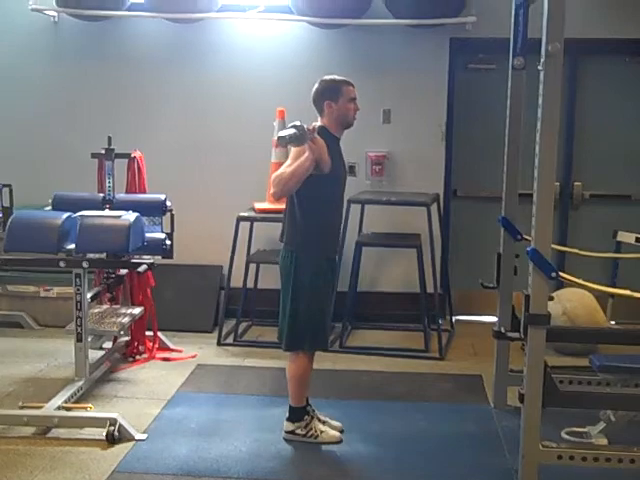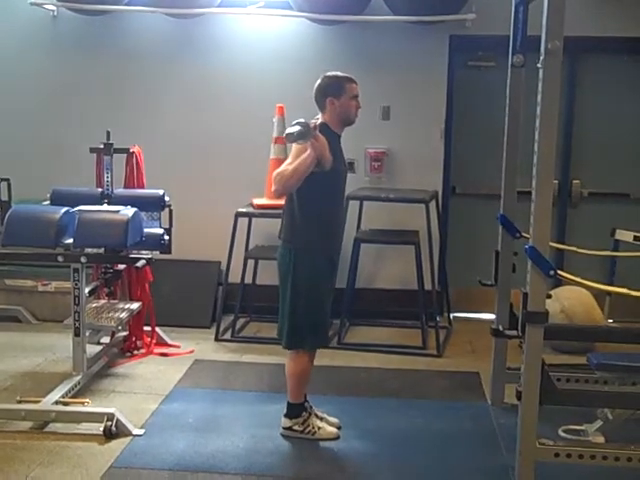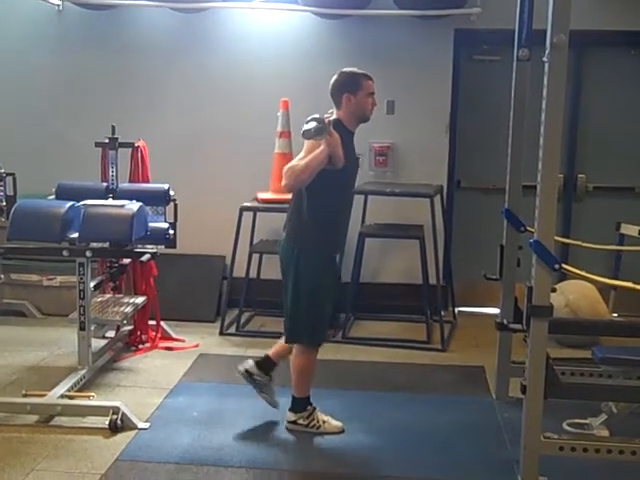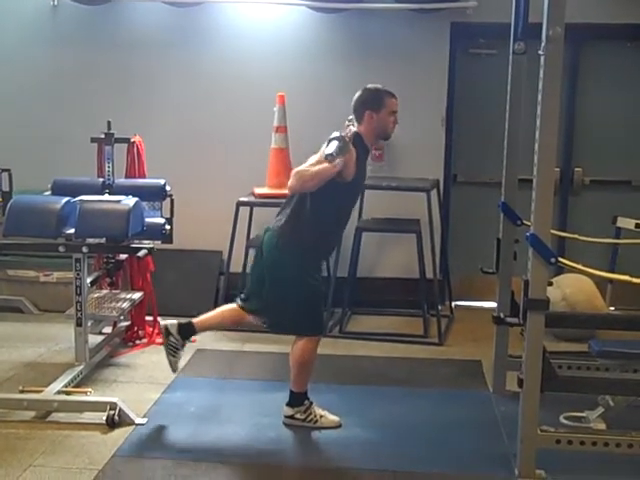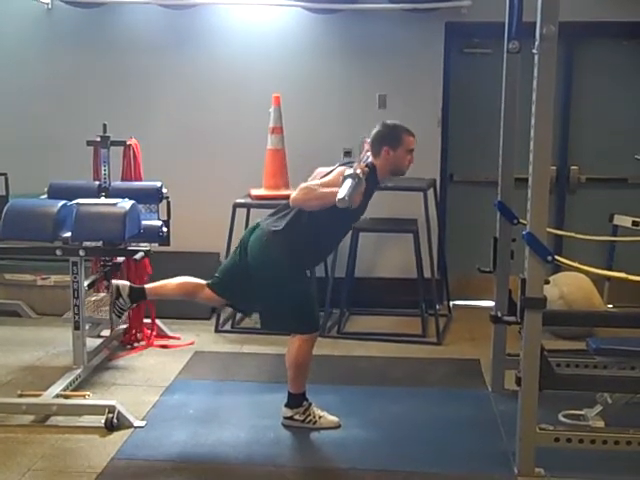
dt=0.7s
person 1, frame 1
left shoulder: (332, 143)
right shoulder: (315, 143)
right elbow: (278, 188)
right wrist: (310, 156)
left hip: (320, 253)
right hip: (304, 255)
left knee: (311, 339)
right knee: (301, 342)
left ankle: (304, 410)
right ankle: (296, 421)
person 1, frame 2
left shoulder: (331, 140)
right shoulder: (317, 140)
right elbow: (280, 186)
right wrist: (312, 153)
left hip: (318, 251)
right hip: (303, 253)
left knee: (311, 336)
right knee: (302, 339)
left ankle: (301, 406)
right ankle: (294, 417)
person 1, frame 3
left shoulder: (344, 136)
right shoulder: (330, 137)
right elbow: (290, 180)
right wrist: (325, 149)
left hip: (317, 246)
right hip: (306, 247)
left knee: (315, 325)
right knee: (309, 333)
left ankle: (262, 366)
right ankle: (300, 412)
person 1, frame 4
left shoulder: (355, 150)
right shoulder: (347, 151)
left elbow: (317, 169)
right elbow: (296, 182)
right wrist: (336, 164)
left hip: (287, 243)
right hip: (293, 248)
left knee: (254, 311)
right knee: (309, 329)
left ankle: (182, 330)
right ankle: (297, 407)
person 1, frame 5
left shoulder: (361, 174)
left elbow: (319, 177)
right elbow: (300, 196)
left hip: (266, 241)
right hip: (278, 253)
left knee: (211, 293)
right knee: (305, 330)
left ankle: (131, 292)
right ankle: (296, 409)
